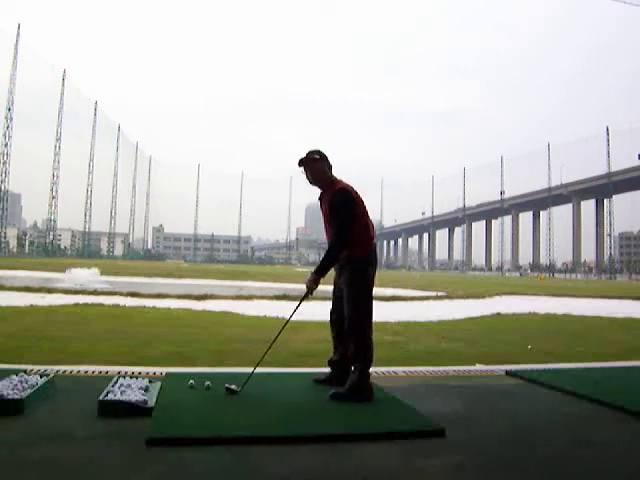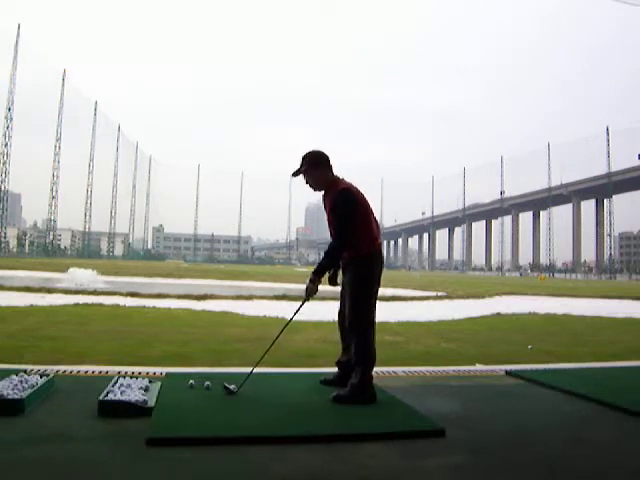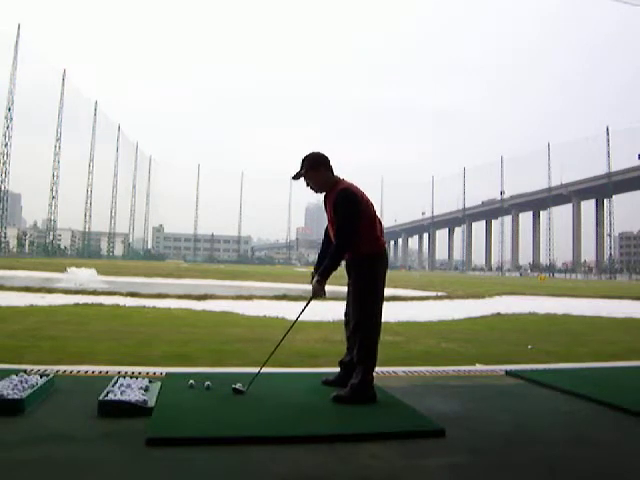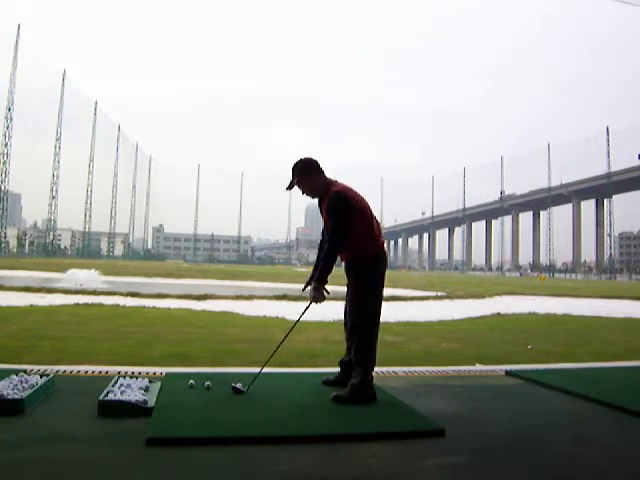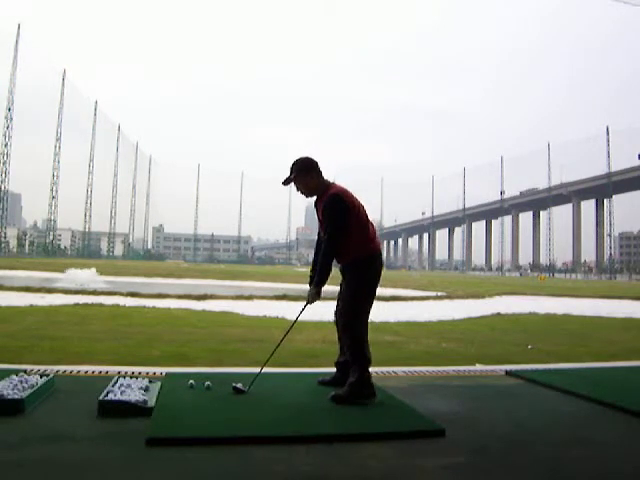
dt=1s
person 1, frame 1
left shoulder: (341, 194)
right shoulder: (327, 195)
left elbow: (340, 240)
left wrist: (318, 273)
right wrist: (323, 270)
left hip: (359, 261)
right hip: (346, 261)
left knee: (356, 320)
right knee: (338, 318)
left ankle: (360, 382)
right ankle: (340, 370)
person 1, frame 2
left shoulder: (343, 195)
right shoulder: (332, 194)
left elbow: (340, 241)
left wrist: (317, 275)
right wrist: (334, 268)
left hip: (365, 261)
right hip: (354, 260)
left knee: (359, 321)
right knee: (347, 319)
left ankle: (362, 384)
right ankle: (347, 371)
person 1, frame 3
left shoulder: (345, 196)
right shoulder: (333, 196)
left elbow: (343, 242)
right elbow: (330, 237)
left wrist: (323, 276)
right wrist: (317, 271)
left hip: (369, 261)
right hip: (359, 260)
left knee: (364, 321)
right knee: (353, 319)
left ankle: (363, 385)
right ankle: (349, 372)
person 1, frame 4
left shoulder: (337, 198)
right shoulder: (329, 198)
left elbow: (334, 244)
right elbow: (327, 240)
left wrist: (320, 281)
right wrist: (315, 277)
left hip: (368, 261)
right hip: (359, 261)
left knee: (362, 322)
right knee: (353, 319)
left ankle: (362, 385)
right ankle: (349, 372)
person 1, frame 5
left shoulder: (334, 199)
right shoulder: (325, 199)
left elbow: (331, 245)
right elbow: (323, 242)
left wrist: (318, 284)
right wrist: (313, 280)
left hip: (363, 263)
right hip: (355, 263)
left knee: (351, 320)
right knee: (343, 318)
left ankle: (360, 382)
right ankle: (345, 372)
